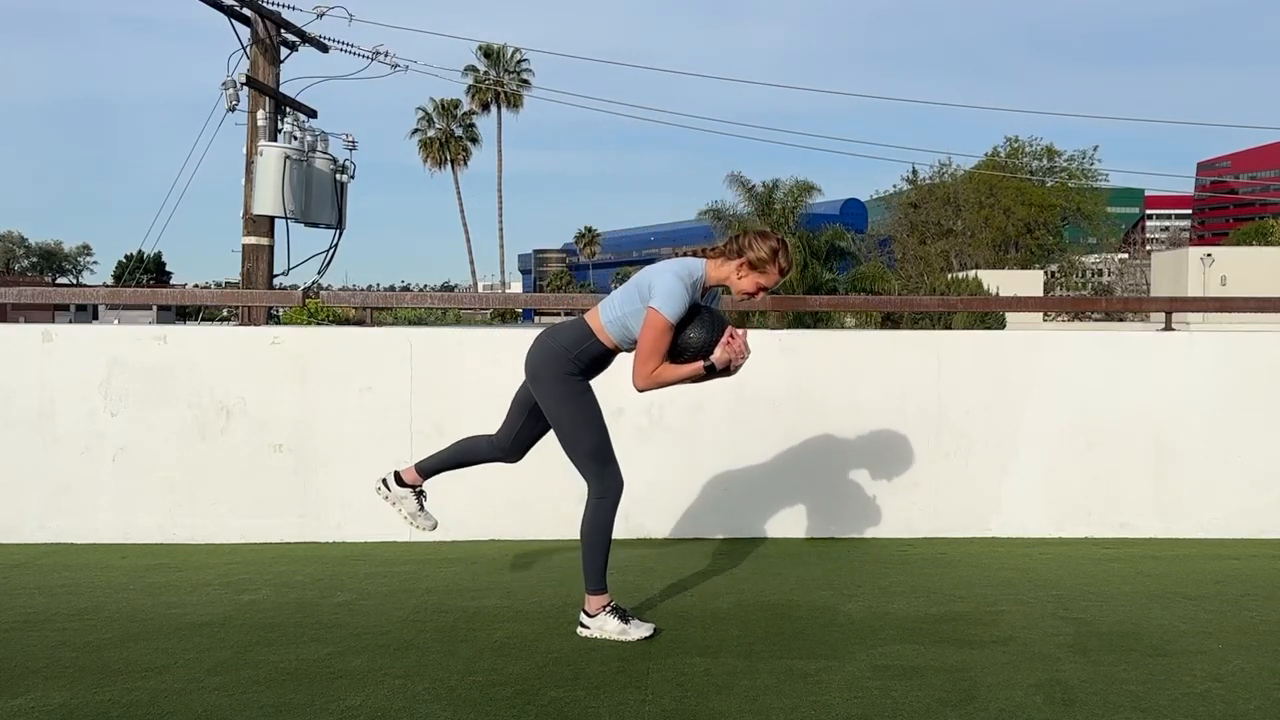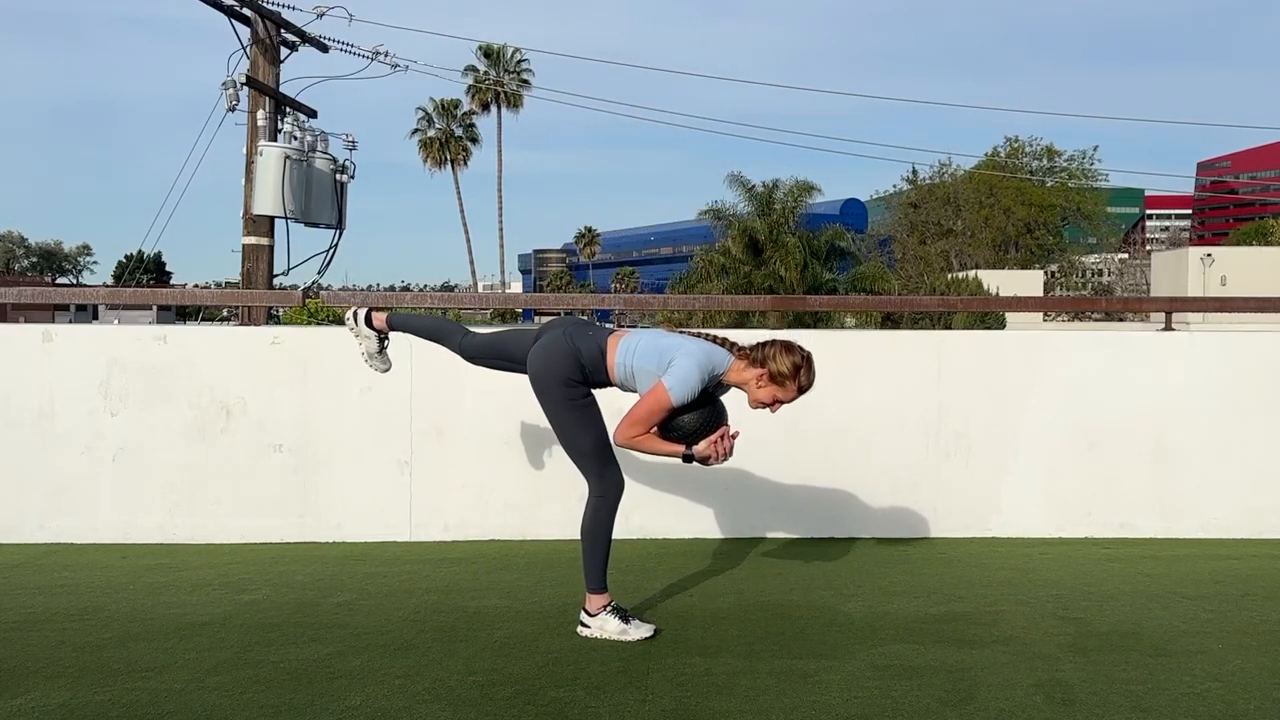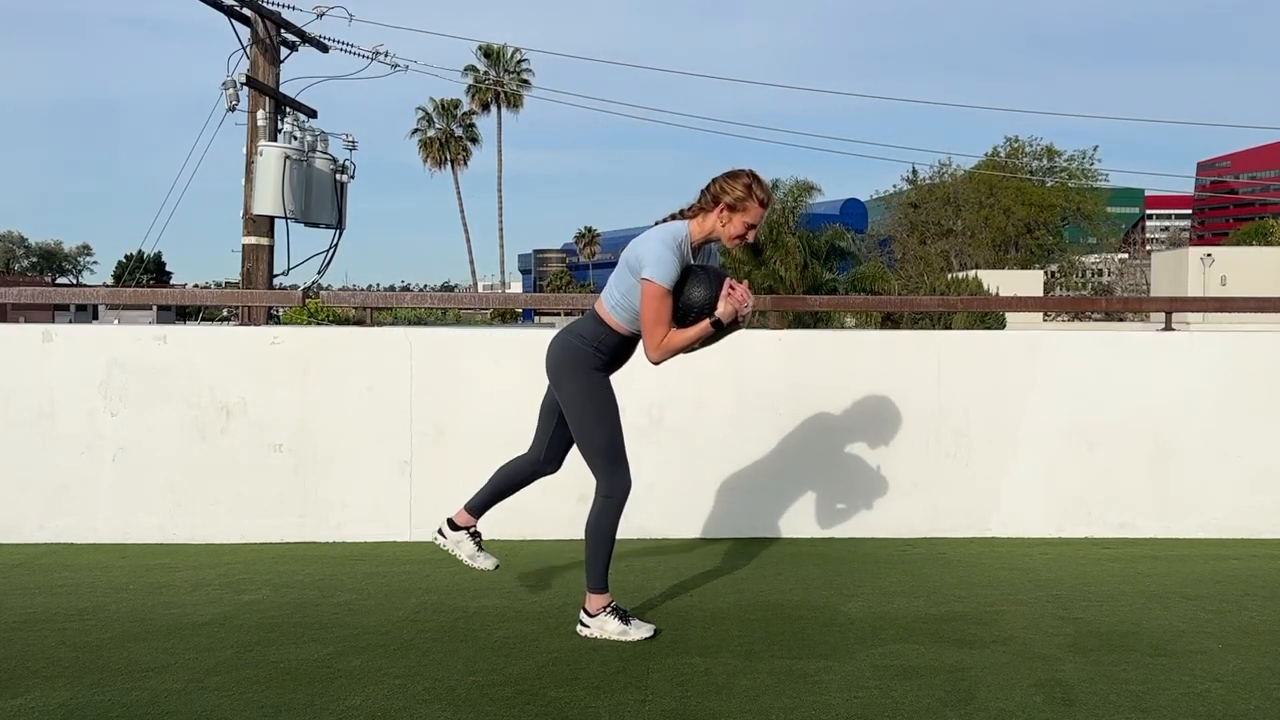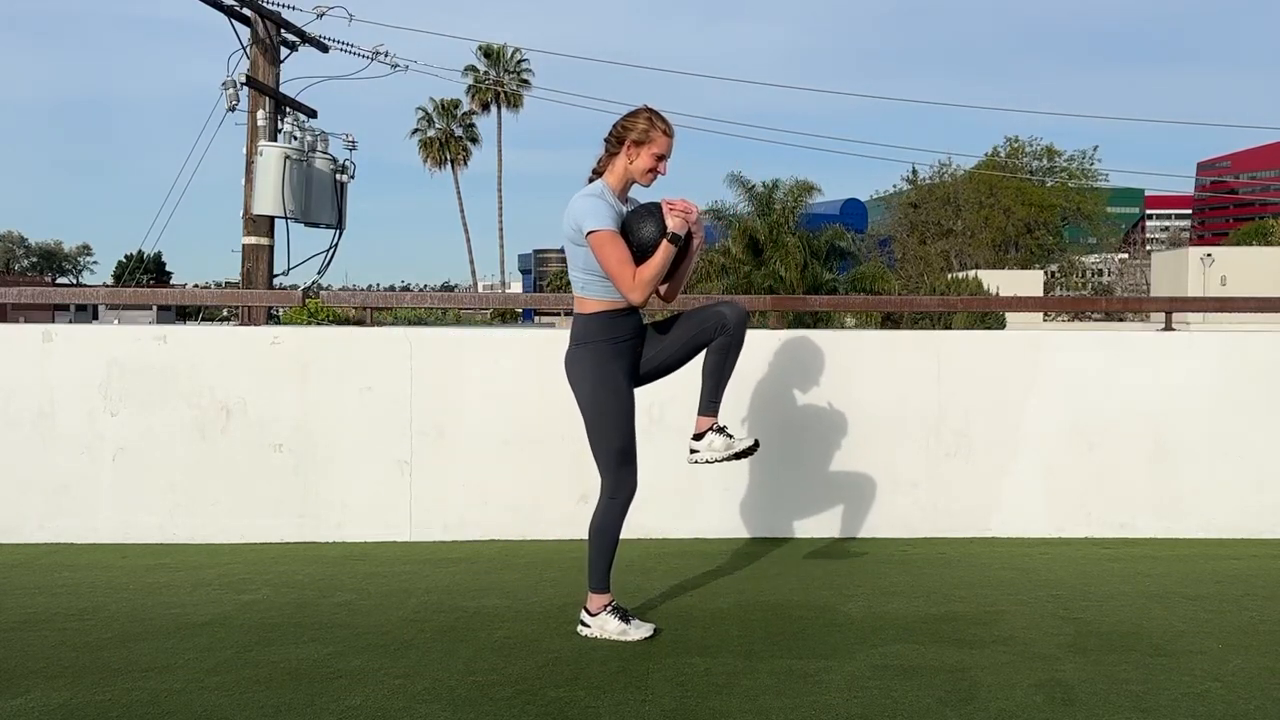
dt=0.7s
person 1, frame 1
left shoulder: (704, 284)
right shoulder: (677, 285)
left elbow: (677, 361)
right elbow: (645, 378)
left wrist: (722, 362)
right wrist: (712, 366)
left hip: (558, 356)
right hip: (560, 365)
left knee: (508, 448)
right knee: (606, 483)
left ankle: (406, 479)
right ankle: (595, 612)
person 1, frame 2
left shoulder: (722, 365)
right shoulder: (694, 373)
left elbow: (669, 418)
right elbow: (627, 434)
left wrist: (705, 444)
right wrist: (692, 452)
left hip: (567, 338)
right hip: (560, 366)
left knee: (470, 345)
right knee: (606, 485)
left ankle: (375, 322)
right ankle: (596, 611)
person 1, frame 3
left shoulder: (698, 248)
right shoulder: (666, 250)
left elbow: (677, 336)
right elbow: (658, 350)
left wrist: (729, 315)
right wrist: (718, 319)
left hip: (585, 354)
right hip: (582, 358)
left knee: (543, 459)
right knee: (615, 482)
left ankle: (459, 524)
right ankle: (595, 611)
person 1, frame 4
left shoulder: (630, 206)
right shoulder: (590, 205)
left elbow: (666, 292)
right elbow: (636, 290)
left wrist: (691, 242)
right wrist: (672, 235)
left hip: (635, 344)
right hip: (598, 352)
left knee: (730, 317)
right knee: (620, 482)
left ankle: (704, 432)
right ankle: (596, 611)
